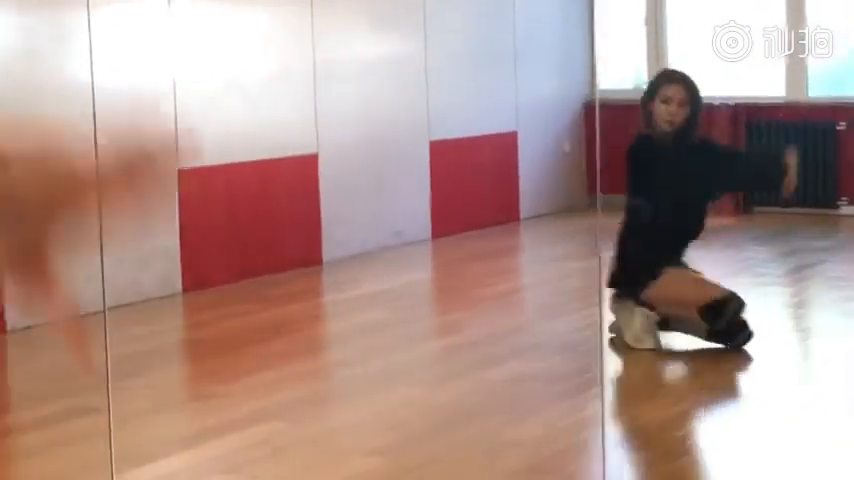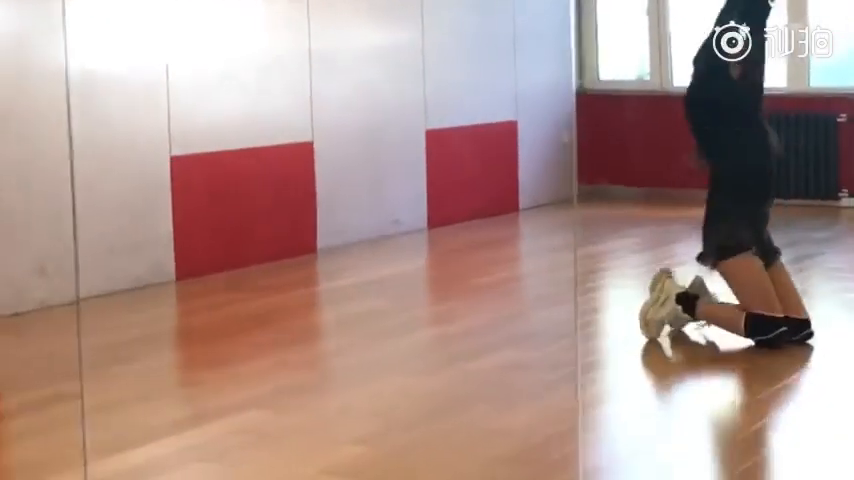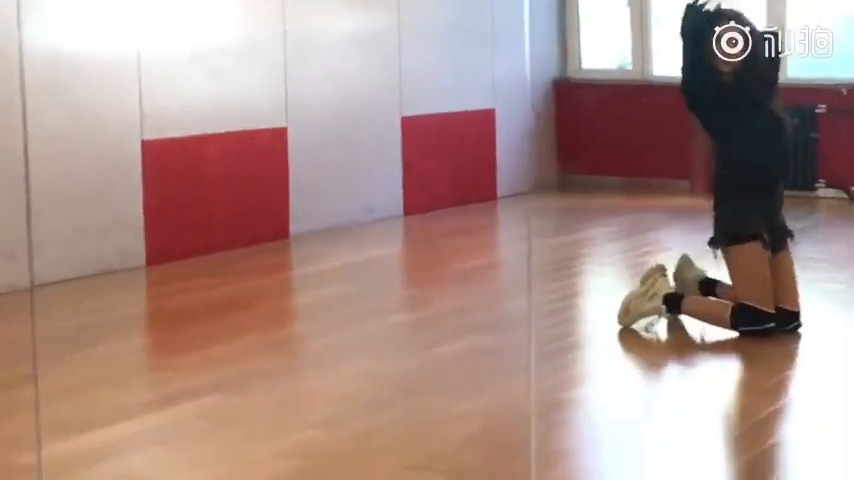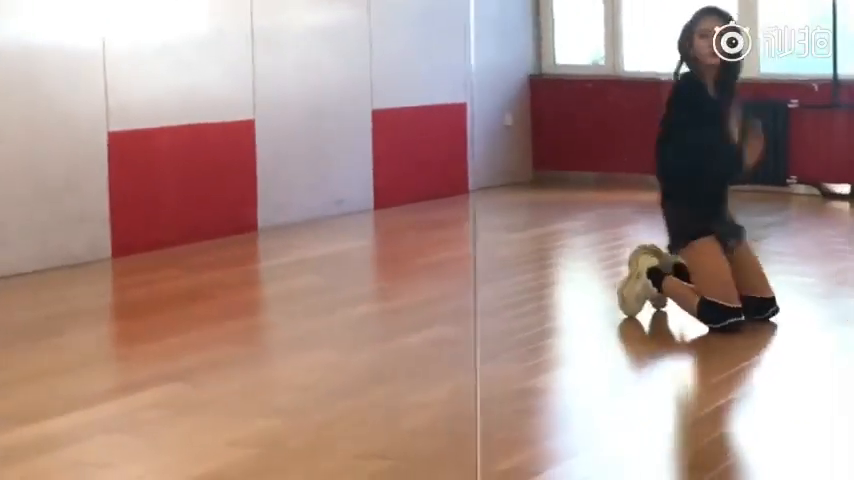
dt=0.3s
person 1, frame 1
left shoulder: (685, 151)
right shoulder: (645, 150)
right wrist: (778, 166)
left hip: (666, 261)
right hip: (643, 264)
left knee: (738, 332)
right knee: (728, 308)
left ankle: (646, 308)
right ankle: (648, 308)
person 1, frame 2
left shoulder: (740, 100)
right shoulder: (704, 100)
left hip: (754, 229)
right hip: (730, 227)
left knee: (799, 328)
right knee: (771, 329)
left ankle: (698, 304)
right ankle: (684, 302)
person 1, frame 3
left shoulder: (754, 83)
right shoulder: (702, 84)
left hip: (769, 205)
right hip: (739, 205)
left knee: (788, 319)
right knee: (759, 320)
left ankle: (695, 284)
right ankle: (669, 296)
person 1, frame 4
left shoulder: (721, 95)
right shoulder: (687, 94)
left elbow: (721, 162)
left wrist: (742, 153)
right wrist: (739, 157)
left hip: (713, 209)
right hip: (690, 211)
left knee: (764, 305)
right knee: (726, 315)
left ankle: (670, 267)
right ankle: (653, 275)
